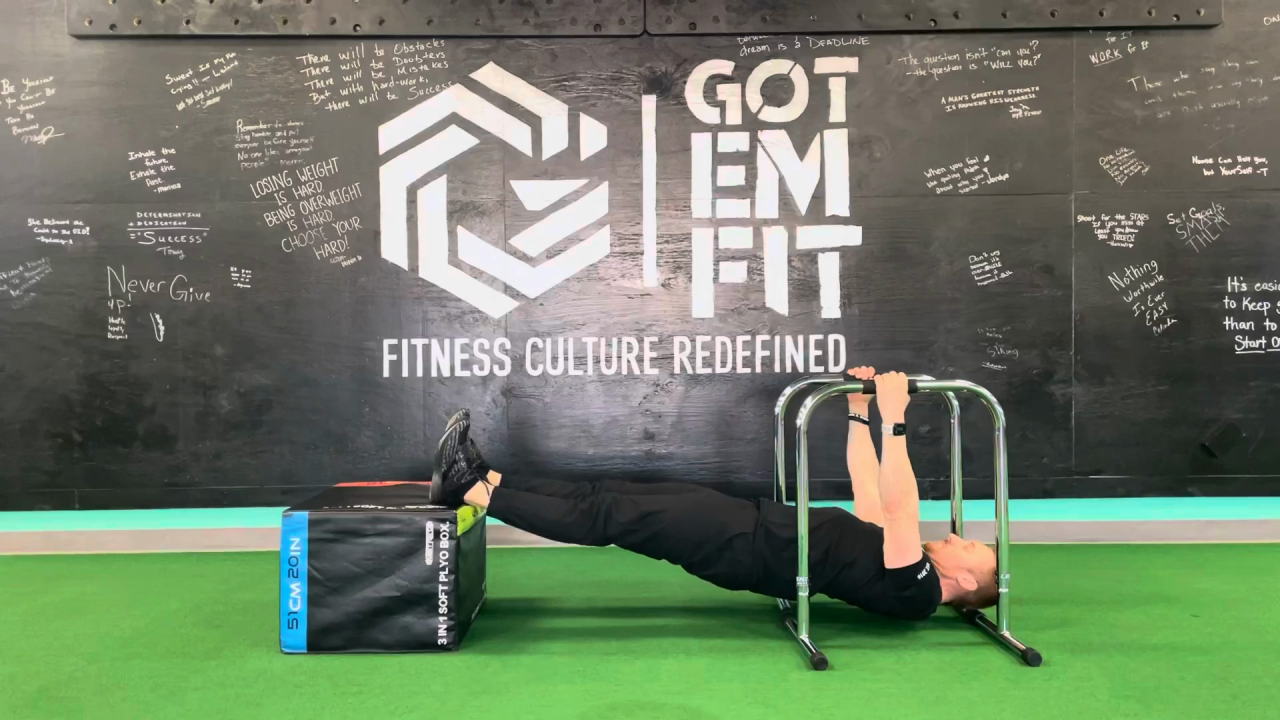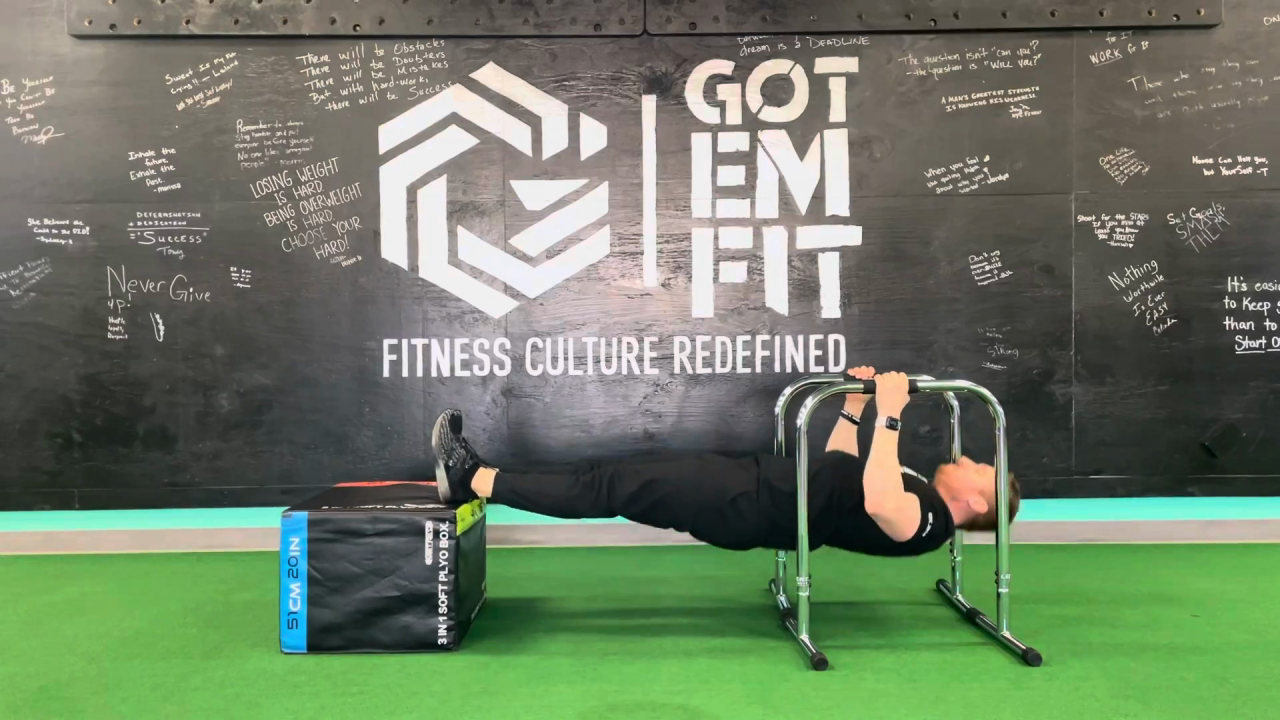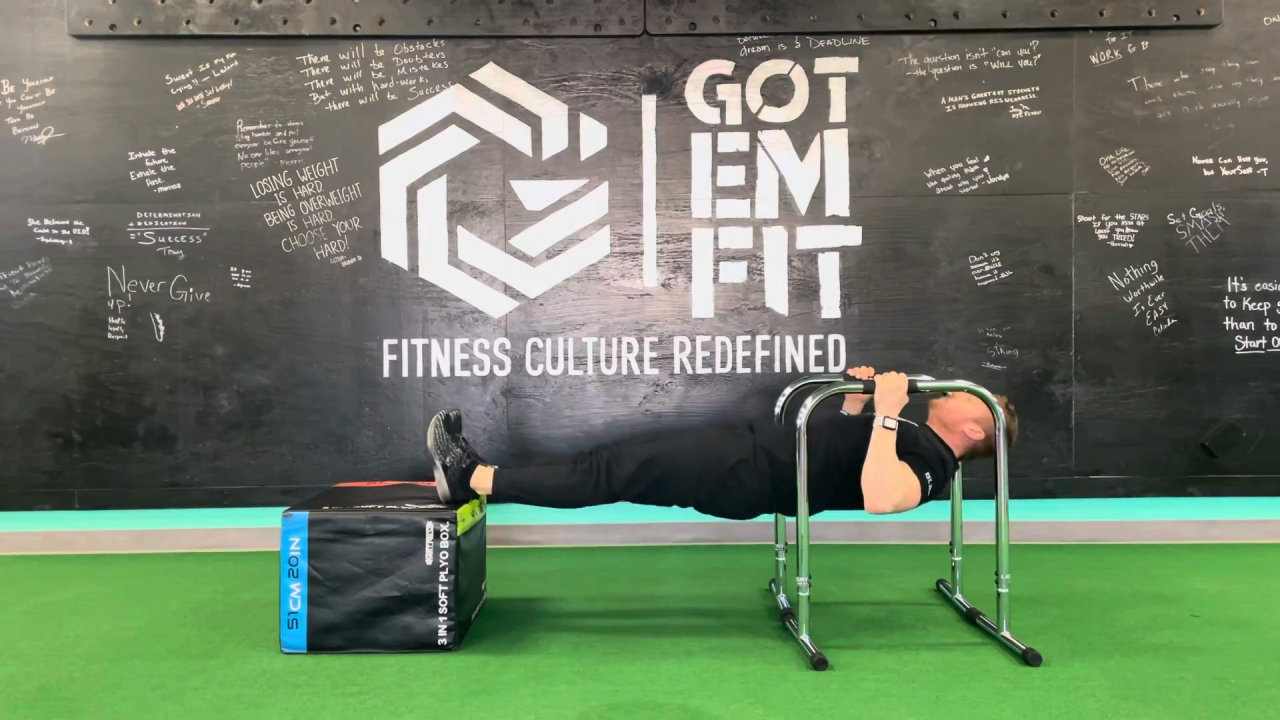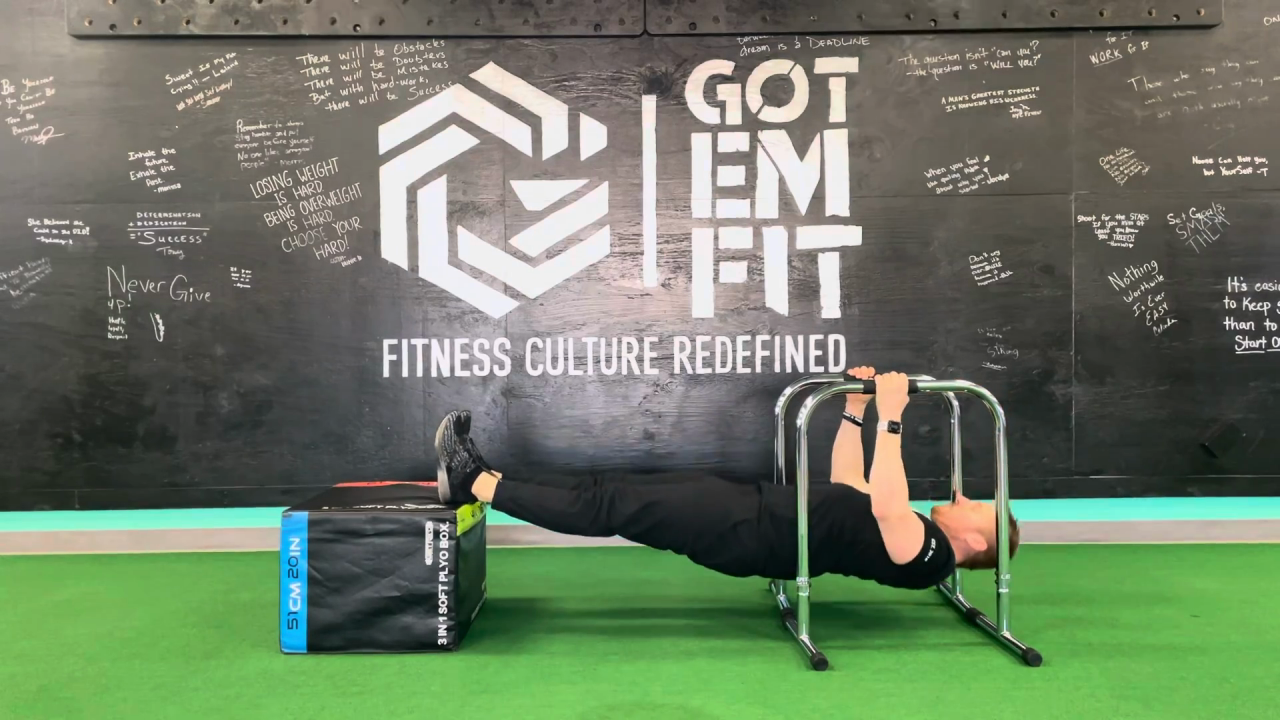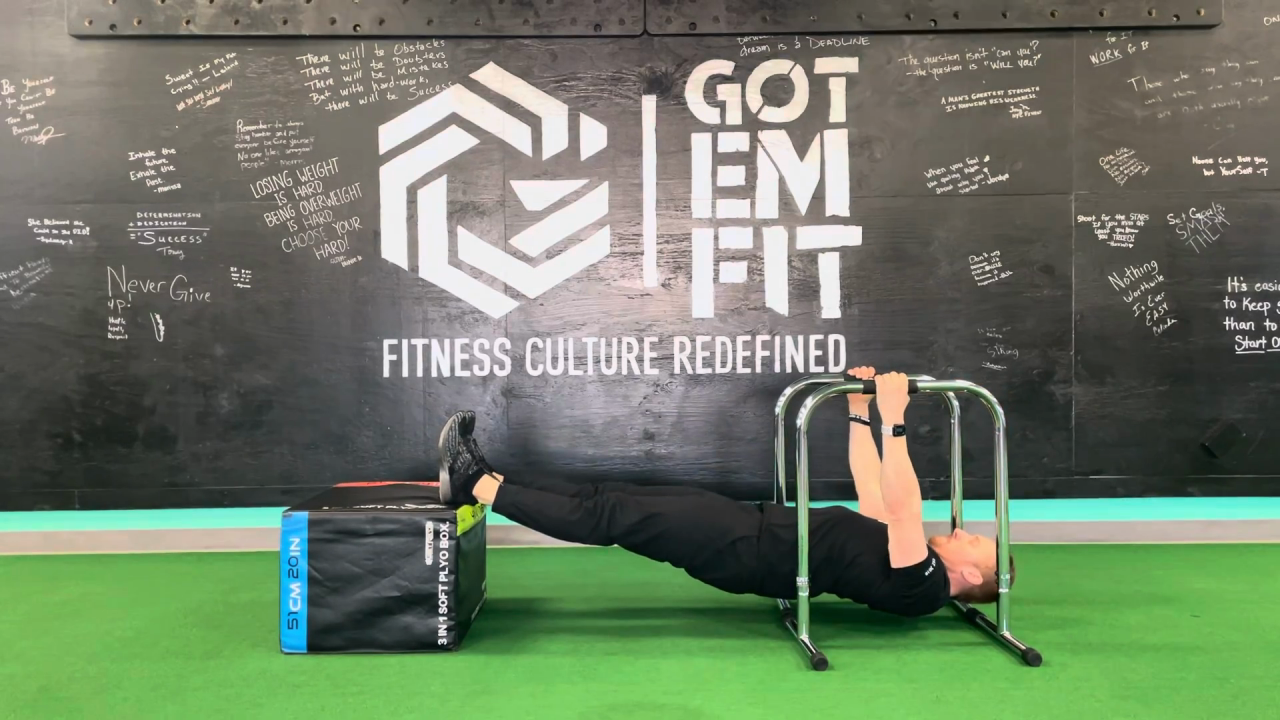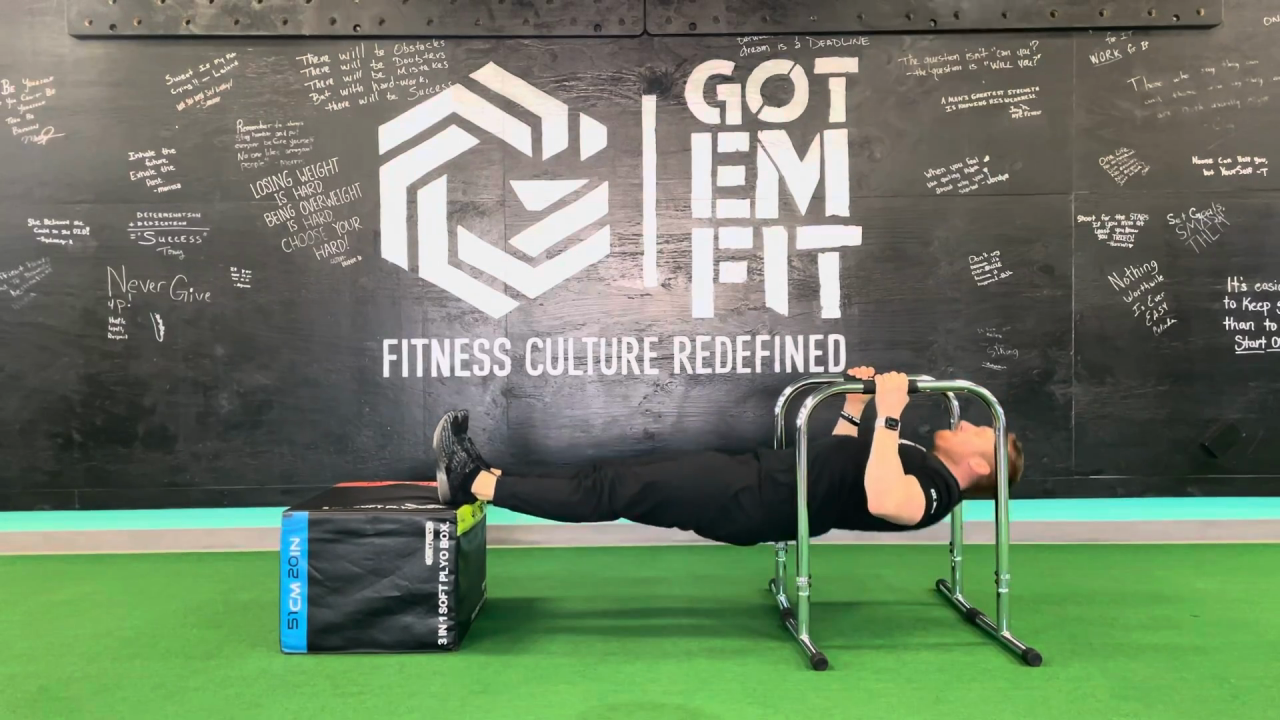
dt=0.7s
person 1, frame 1
left shoulder: (914, 591)
right shoulder: (904, 559)
left elbow: (900, 509)
right elbow: (869, 491)
left wrist: (894, 421)
right wrist: (859, 412)
left hip: (744, 548)
right hip: (752, 521)
left knee: (604, 519)
right knee: (606, 498)
left ankle: (470, 489)
right ankle: (480, 478)
person 1, frame 2
left shoulder: (925, 524)
right shoulder: (921, 497)
left elbow: (876, 501)
left wrist: (889, 417)
right wrist: (855, 406)
left hip: (747, 505)
right hip: (751, 478)
left knee: (609, 491)
right knee: (613, 477)
left ankle: (474, 479)
right ankle: (474, 474)
person 1, frame 3
left shoulder: (930, 464)
right shoulder: (918, 446)
left elbow: (877, 497)
left wrist: (886, 412)
right wrist: (858, 400)
left hip: (748, 474)
right hip: (750, 450)
left knee: (607, 476)
right knee: (612, 463)
left ankle: (472, 478)
right ankle: (477, 472)
person 1, frame 4
left shoulder: (924, 555)
right shoulder: (920, 537)
left elbow: (884, 506)
right elbow: (845, 484)
left wrist: (891, 419)
right wrist: (856, 409)
left hip: (747, 532)
right hip: (753, 502)
left knee: (607, 510)
right knee: (610, 493)
left ankle: (475, 483)
right ankle: (480, 477)
person 1, frame 5
left shoulder: (920, 586)
right shoulder: (909, 556)
left elbow: (903, 505)
right elbow: (872, 487)
left wrist: (894, 420)
right wrist: (861, 412)
left hip: (746, 551)
right hip: (751, 524)
left knee: (605, 519)
right knee: (610, 499)
left ankle: (476, 484)
right ankle: (482, 477)
person 1, frame 6
left shoulder: (932, 491)
right shoulder: (919, 468)
left elbow: (879, 499)
left wrist: (888, 414)
right wrist: (856, 406)
left hip: (750, 501)
right hip: (752, 474)
left knee: (609, 494)
right knee: (611, 477)
left ankle: (476, 483)
right ankle: (480, 476)
